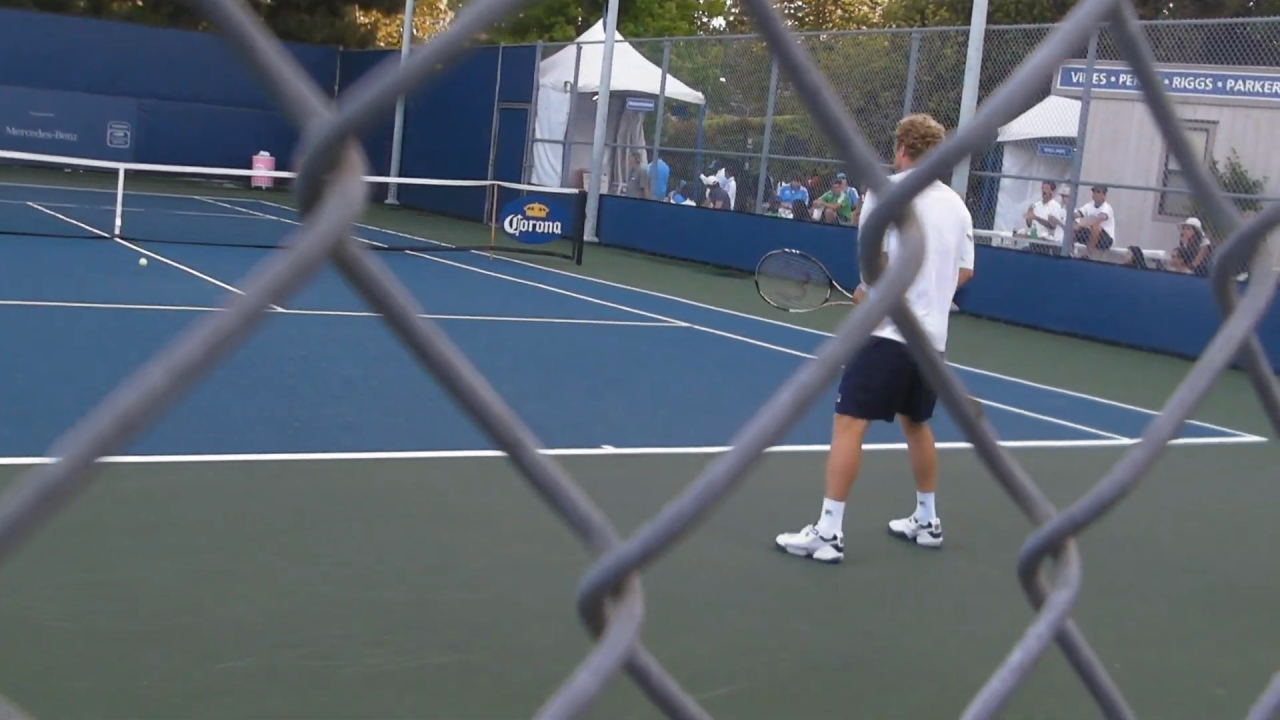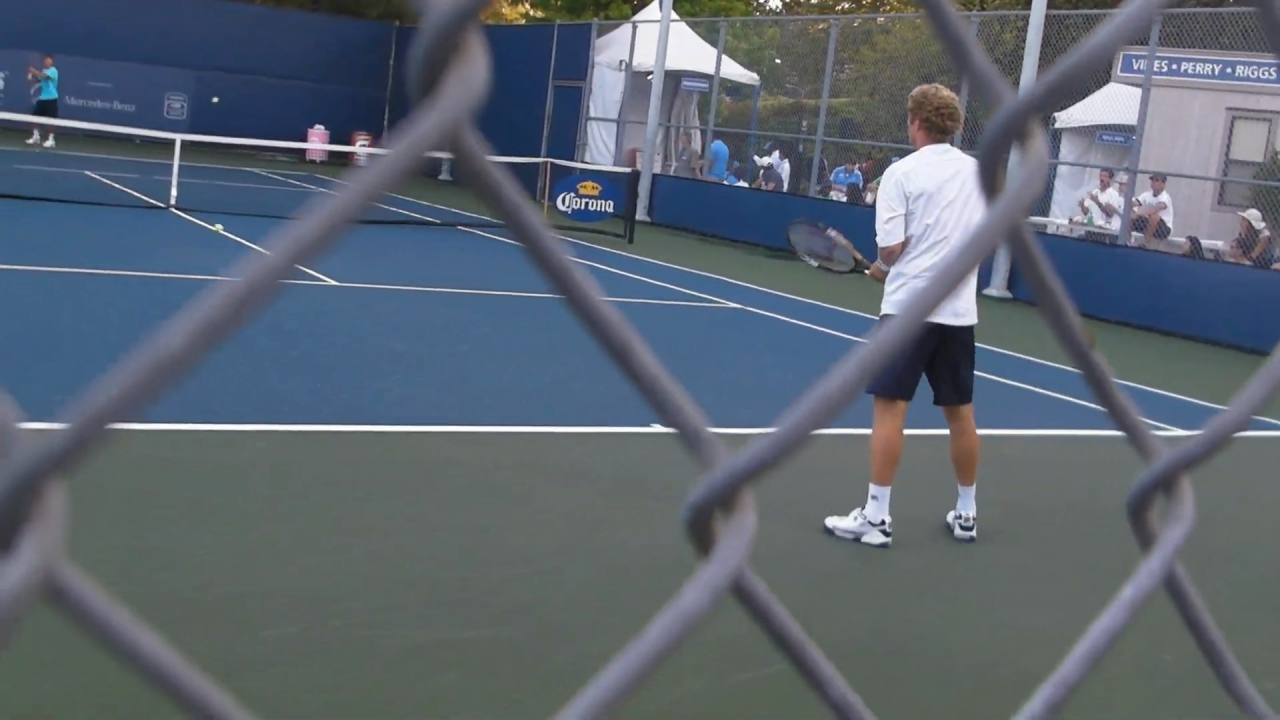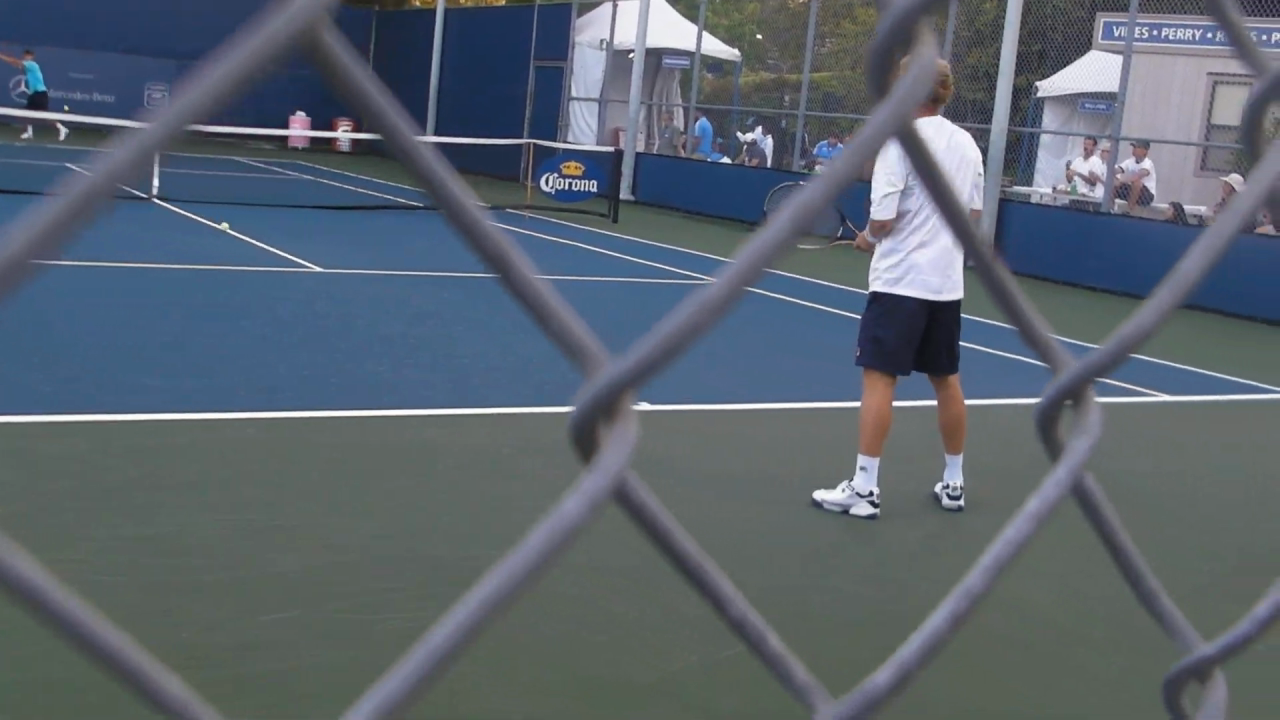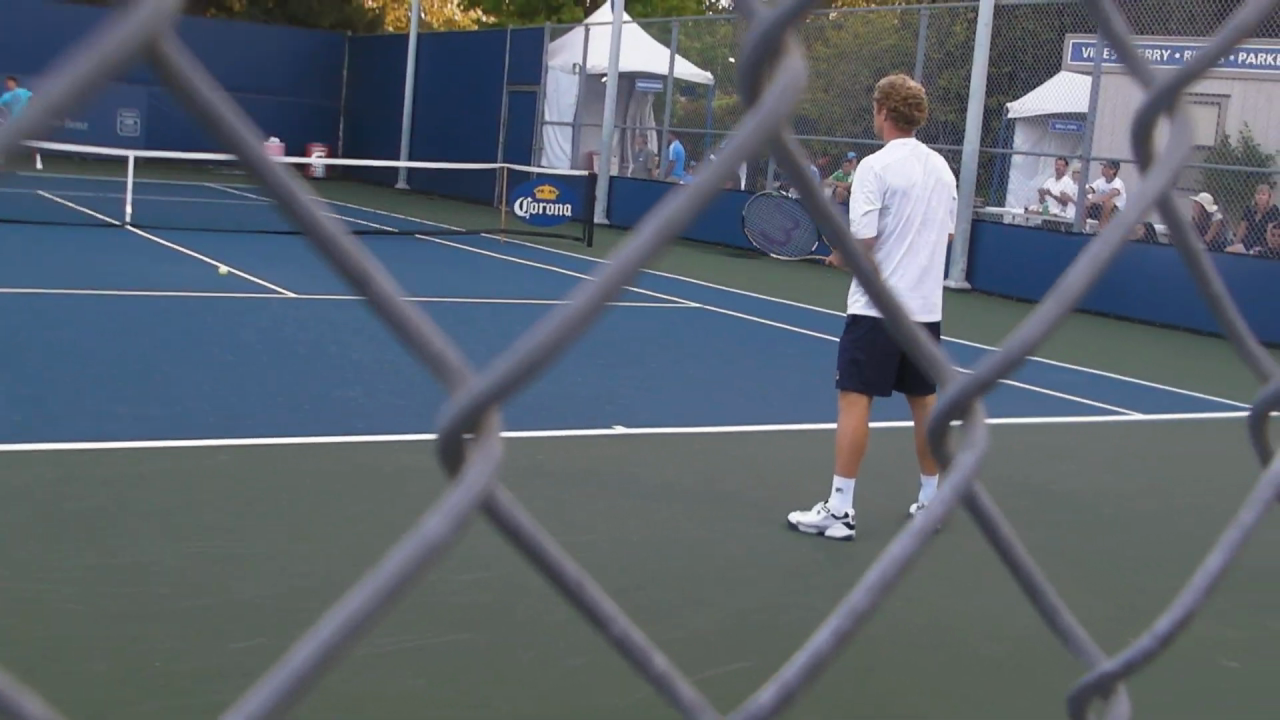
dt=0.4s
person 1, frame 1
right shoulder: (956, 204)
right elbow: (961, 271)
left wrist: (870, 290)
left hip: (887, 328)
right hip: (931, 334)
left knee: (849, 424)
right knee: (916, 425)
left ankle: (829, 532)
right ankle: (926, 520)
person 1, frame 2
left shoulder: (902, 172)
right shoulder: (979, 174)
left elbow: (890, 248)
left wrist: (882, 269)
left hip: (910, 307)
right hip: (959, 311)
left knee: (890, 407)
right knee: (960, 412)
left ankle: (876, 517)
right ankle: (965, 514)
person 1, frame 3
left shoulder: (899, 146)
right shoulder: (968, 145)
left elbow: (883, 221)
right elbow: (973, 211)
left wrist: (868, 238)
left hip: (901, 282)
right hip: (947, 283)
left knee: (878, 378)
right knee: (947, 381)
left ankle: (864, 488)
right ankle: (953, 483)
person 1, frame 4
left shoulder: (875, 166)
right shoulder: (941, 167)
left elbow: (863, 238)
right elbow: (946, 234)
left wrist: (843, 256)
left hip: (878, 305)
right hip: (926, 305)
left knee: (854, 400)
right knee: (924, 402)
left ankle: (839, 510)
right ankle: (929, 502)
